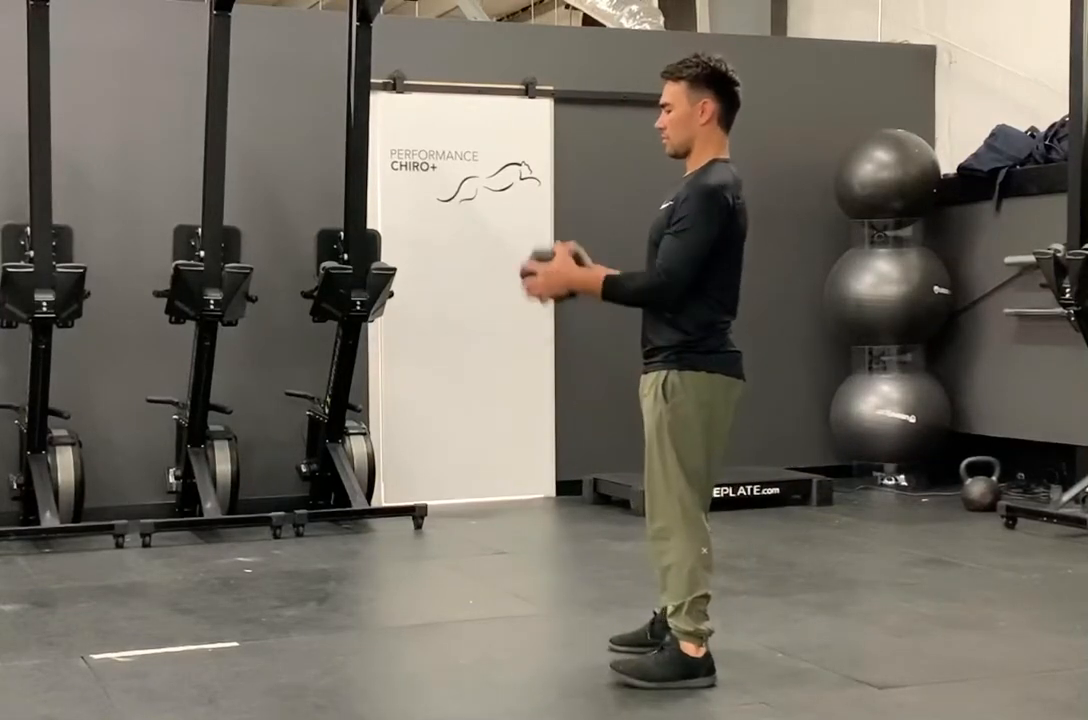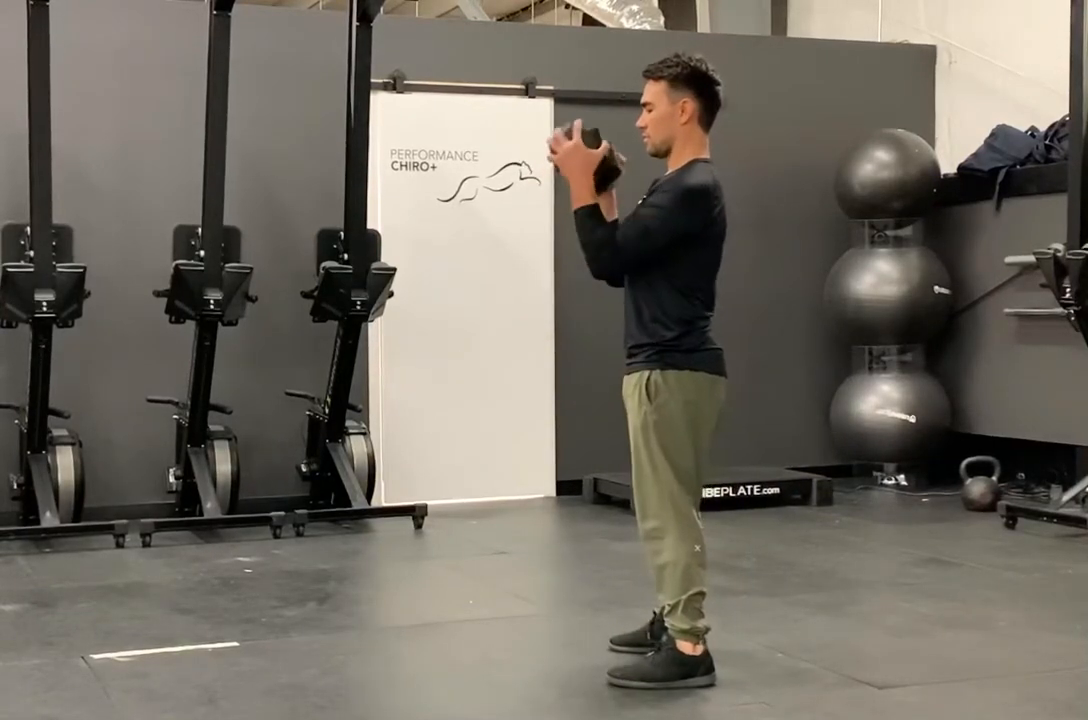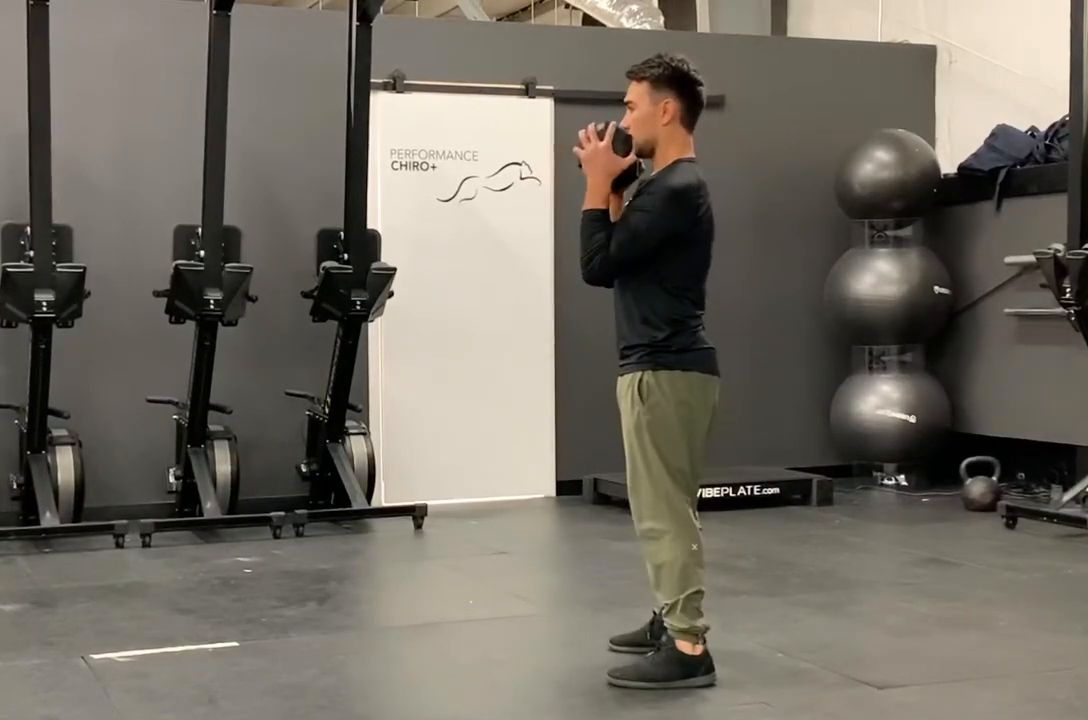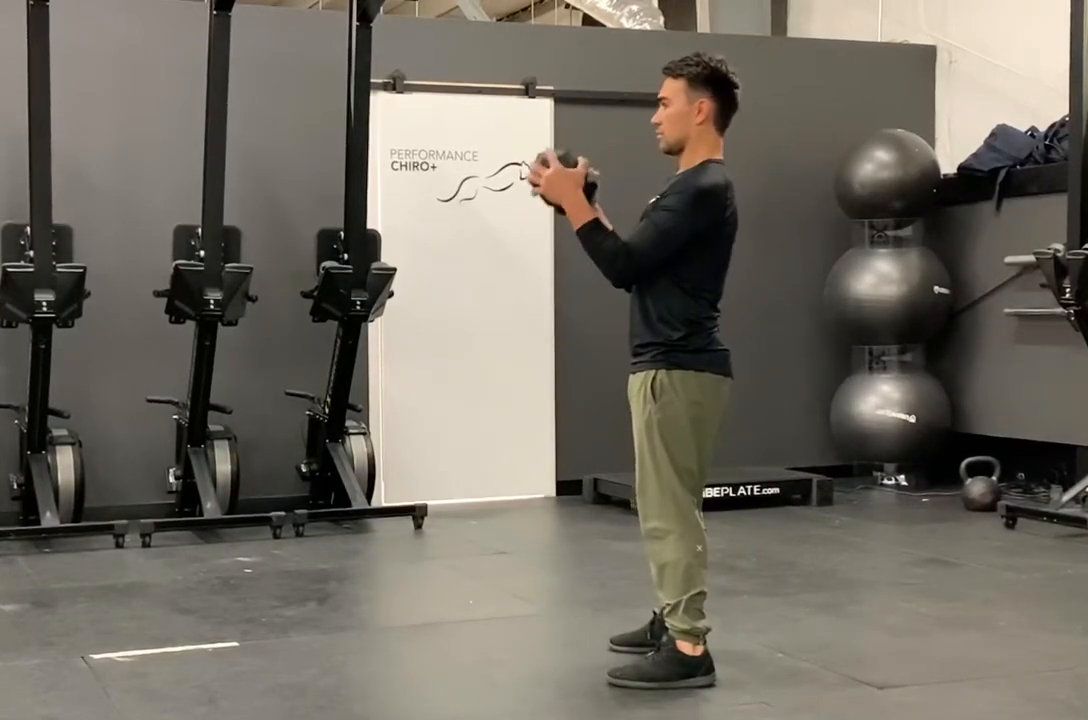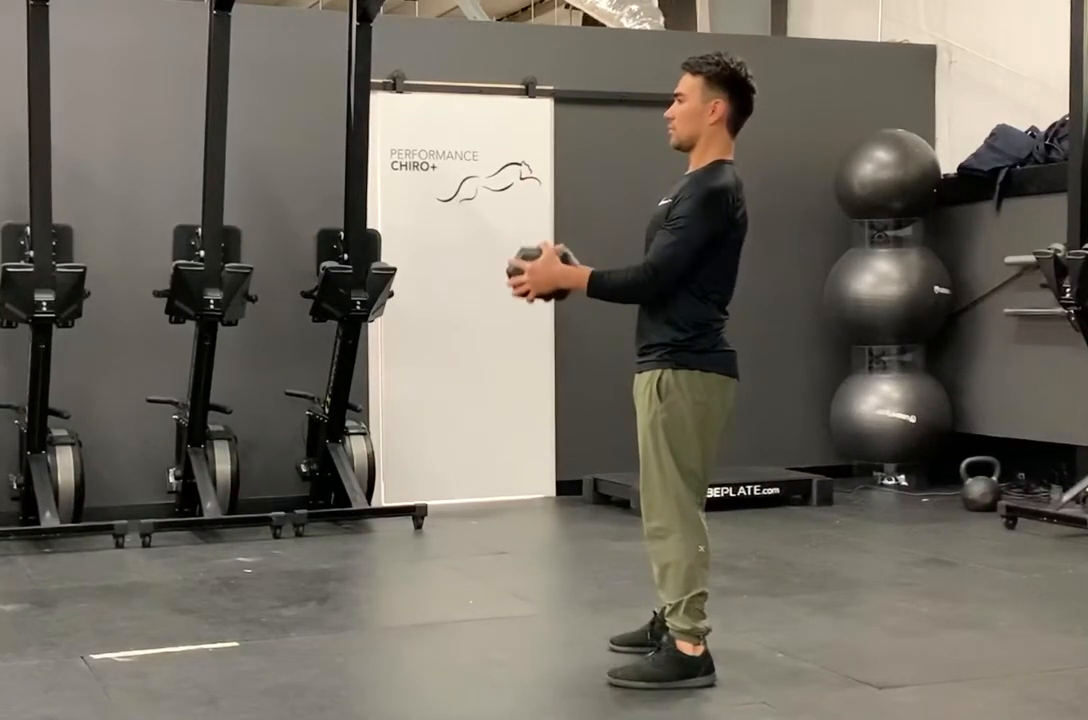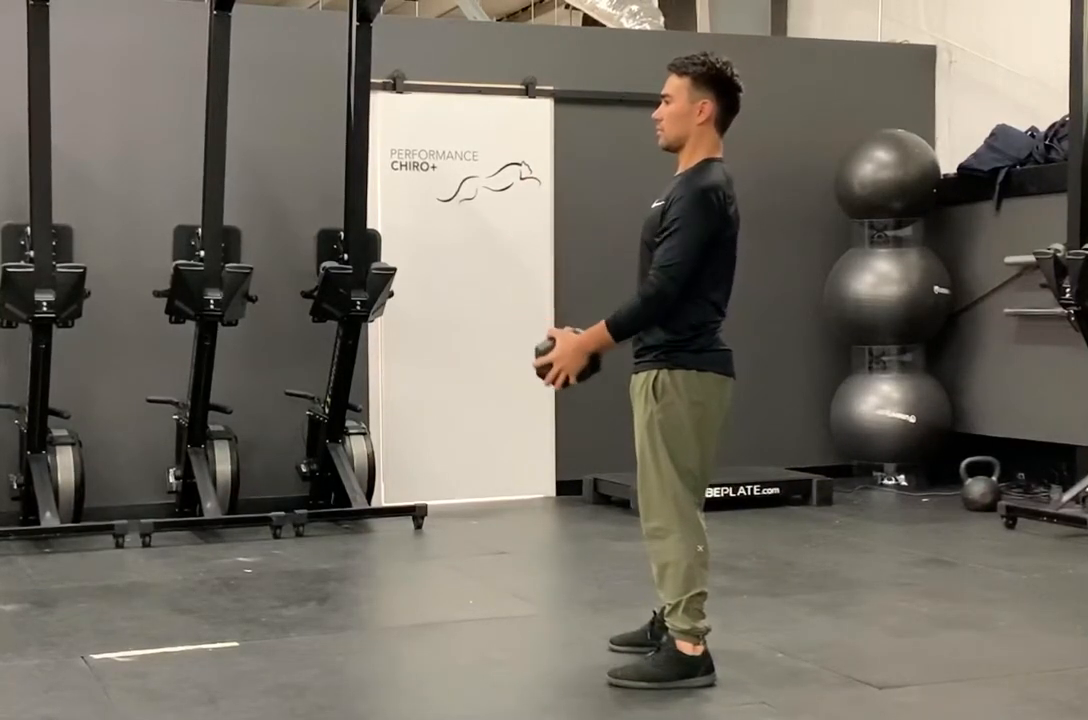
dt=0.4s
person 1, frame 1
left shoulder: (711, 190)
right shoulder: (701, 188)
left elbow: (664, 284)
left wrist: (578, 279)
right wrist: (588, 271)
left hip: (690, 372)
right hip: (679, 367)
left knee: (678, 511)
right knee: (673, 507)
left ankle: (689, 649)
right ankle: (676, 620)
person 1, frame 2
left shoulder: (691, 188)
right shoulder: (678, 184)
left elbow: (607, 261)
right elbow: (624, 258)
left wrist: (579, 182)
right wrist: (599, 188)
left hip: (673, 370)
right hip: (664, 365)
left knee: (669, 510)
right knee: (663, 506)
left ankle: (687, 649)
right ankle: (673, 620)
person 1, frame 3
left shoulder: (676, 189)
right shoulder: (667, 185)
left elbow: (597, 266)
right elbow: (618, 258)
left wrist: (598, 184)
right wrist: (606, 187)
left hip: (664, 370)
right hip: (657, 364)
left knee: (664, 509)
right knee: (660, 506)
left ankle: (687, 649)
right ankle: (672, 620)
person 1, frame 4
left shoulder: (703, 188)
right shoulder: (691, 184)
left elbow: (628, 267)
right elbow: (641, 262)
left wrist: (571, 204)
right wrist: (582, 202)
left hip: (677, 369)
right hip: (667, 363)
left knee: (670, 509)
right knee: (665, 506)
left ankle: (687, 648)
right ankle: (673, 620)
person 1, frame 5
left shoulder: (713, 190)
right shoulder: (699, 186)
left elbow: (652, 280)
right elbow: (658, 280)
left wrist: (566, 279)
right wrist: (575, 272)
left hip: (684, 370)
right hip: (672, 364)
left knee: (674, 510)
right knee: (669, 506)
left ankle: (688, 649)
right ankle: (674, 620)
person 1, frame 6
left shoulder: (703, 189)
right shoulder: (692, 187)
left elbow: (663, 291)
left wrist: (586, 344)
right wrist: (594, 336)
left hip: (681, 370)
right hip: (672, 365)
left knee: (671, 510)
right knee: (666, 507)
left ankle: (687, 649)
right ankle: (673, 620)
